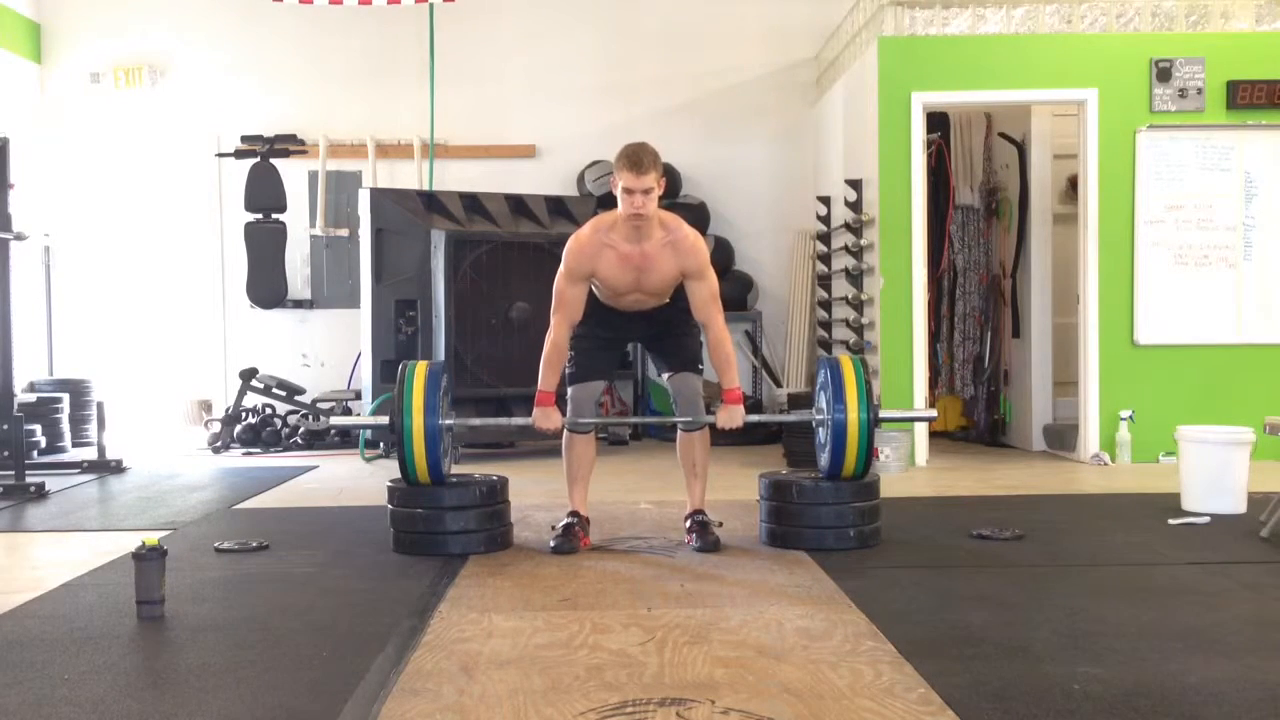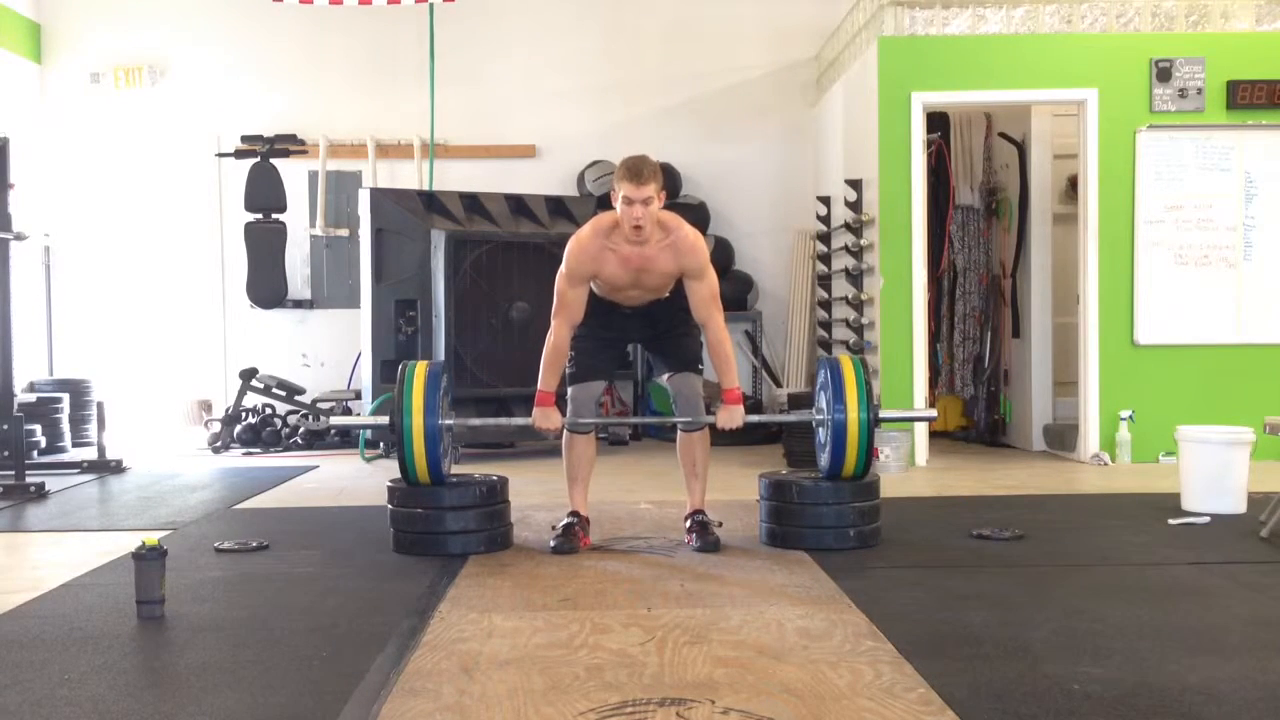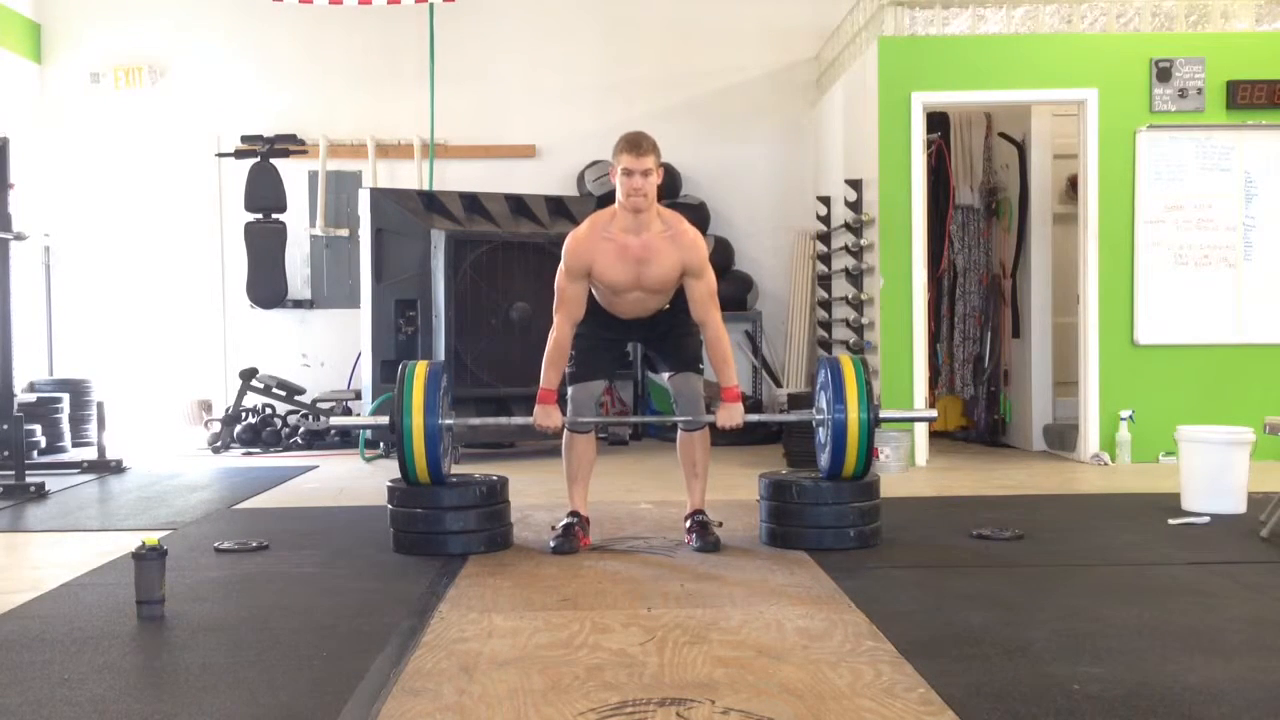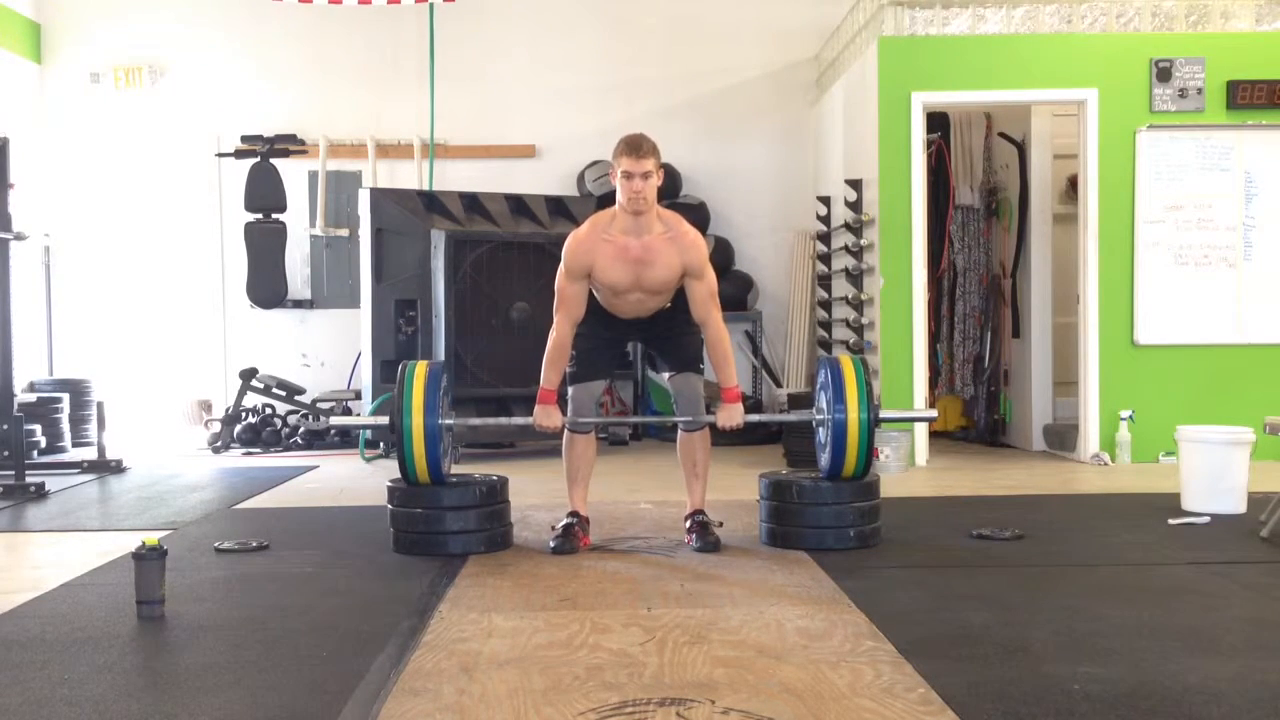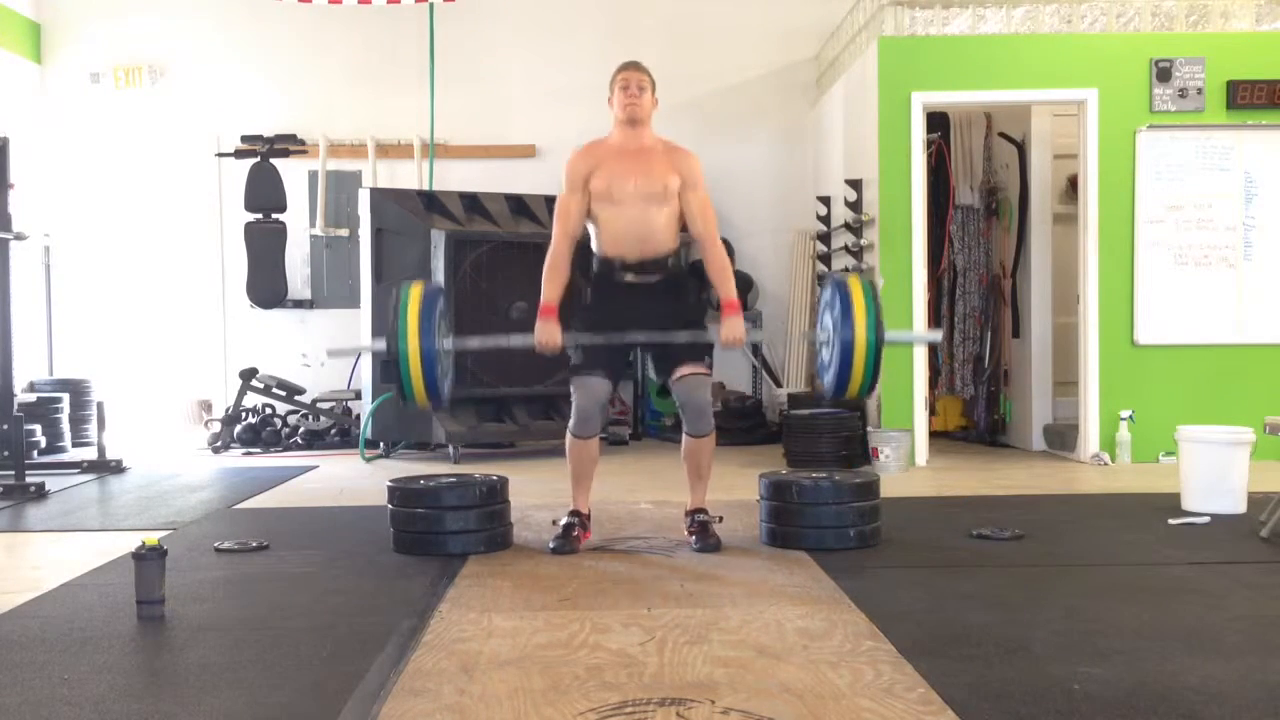
dt=0.5s
person 1, frame 1
left shoulder: (686, 243)
right shoulder: (585, 244)
left elbow: (713, 322)
right elbow: (561, 325)
left wrist: (732, 397)
right wrist: (544, 400)
left hip: (668, 314)
right hip: (601, 315)
left knee: (691, 401)
right knee: (579, 406)
left ankle: (697, 515)
right ankle: (577, 517)
person 1, frame 2
left shoulder: (687, 242)
right shoulder: (585, 245)
left elbow: (712, 321)
right elbow: (562, 325)
left wrist: (732, 397)
right wrist: (544, 400)
left hip: (667, 310)
right hip: (602, 313)
left knee: (691, 399)
right knee: (580, 404)
left ankle: (697, 515)
right ankle: (576, 517)
person 1, frame 3
left shoulder: (686, 239)
right shoulder: (583, 241)
left elbow: (709, 319)
right elbow: (564, 322)
left wrist: (730, 396)
right wrist: (546, 399)
left hip: (669, 316)
right hip: (601, 318)
left knee: (692, 401)
right knee: (579, 405)
left ankle: (697, 515)
right ankle: (576, 517)
person 1, frame 4
left shoulder: (686, 242)
right shoulder: (584, 243)
left elbow: (710, 320)
right elbow: (565, 323)
left wrist: (730, 395)
right wrist: (546, 398)
left hip: (670, 316)
right hip: (601, 317)
left knee: (692, 402)
right knee: (580, 405)
left ankle: (697, 515)
right ankle: (576, 518)
person 1, frame 5
left shoulder: (680, 159)
right shoulder: (587, 159)
left elbow: (707, 235)
right elbow: (564, 234)
left wrist: (731, 309)
right wrist: (547, 313)
left hip: (670, 284)
right hip: (610, 285)
left knee: (696, 397)
right knee: (588, 402)
left ankle: (697, 514)
right ankle: (578, 515)
